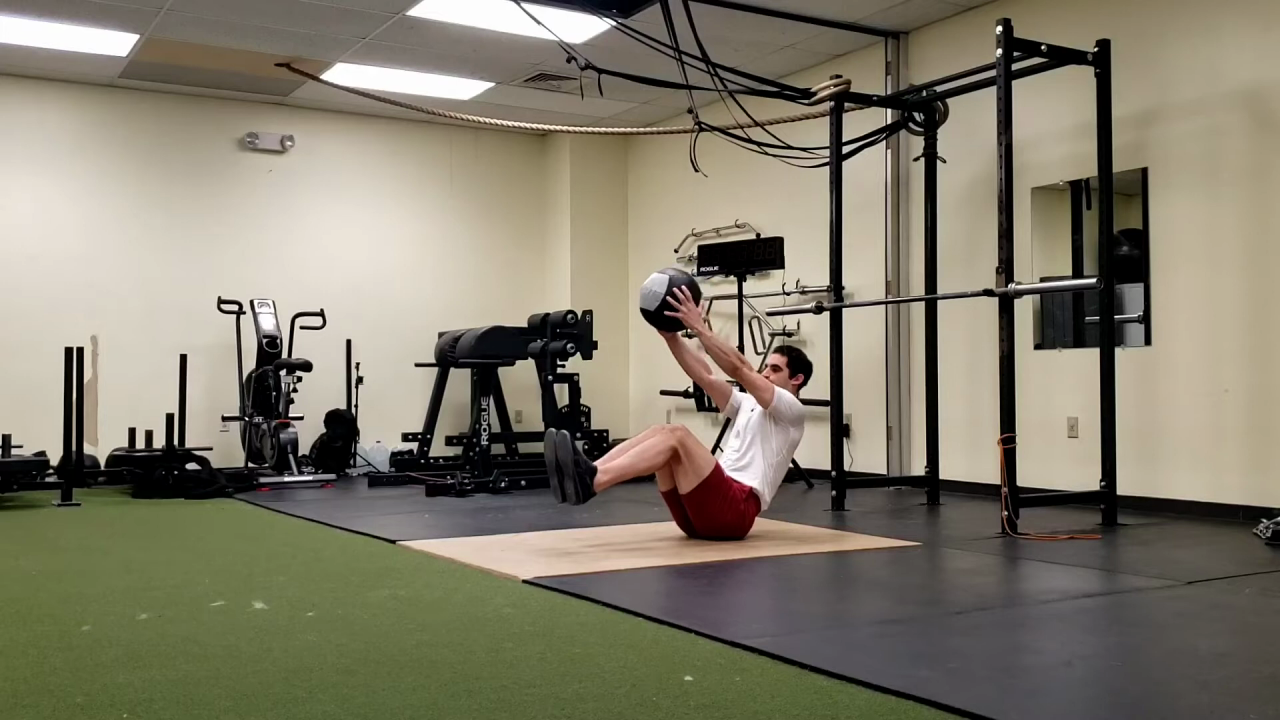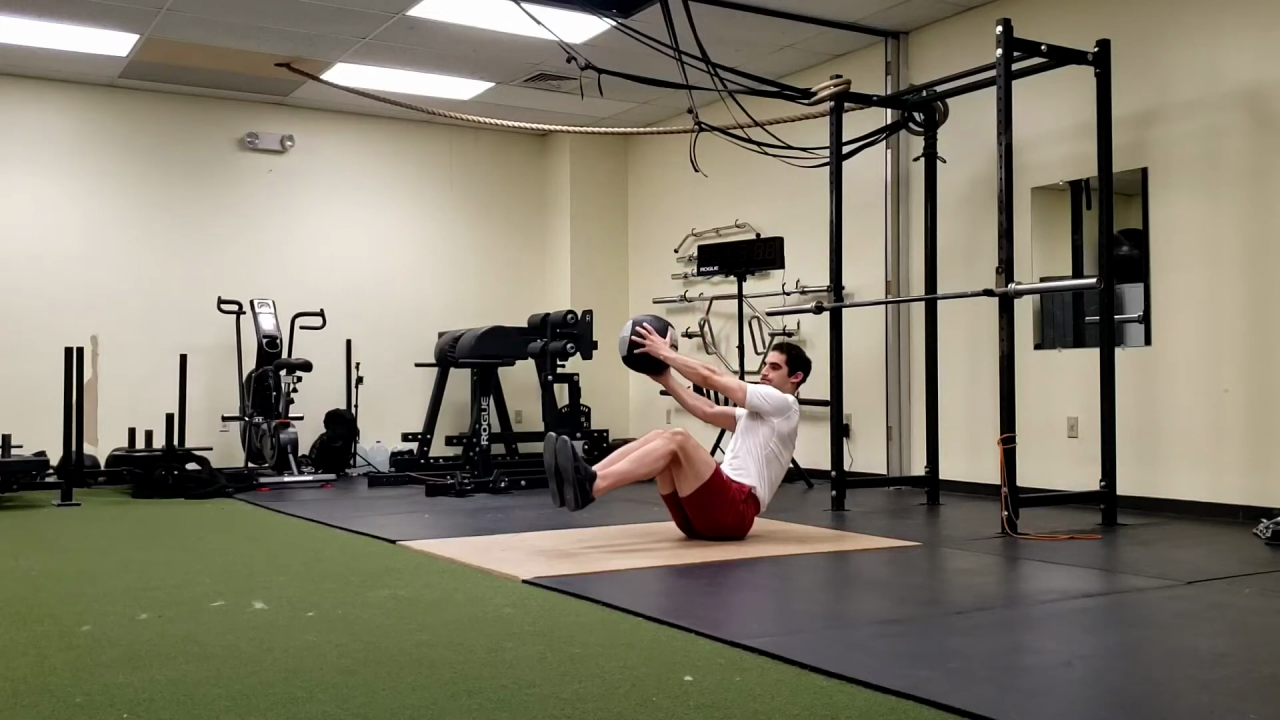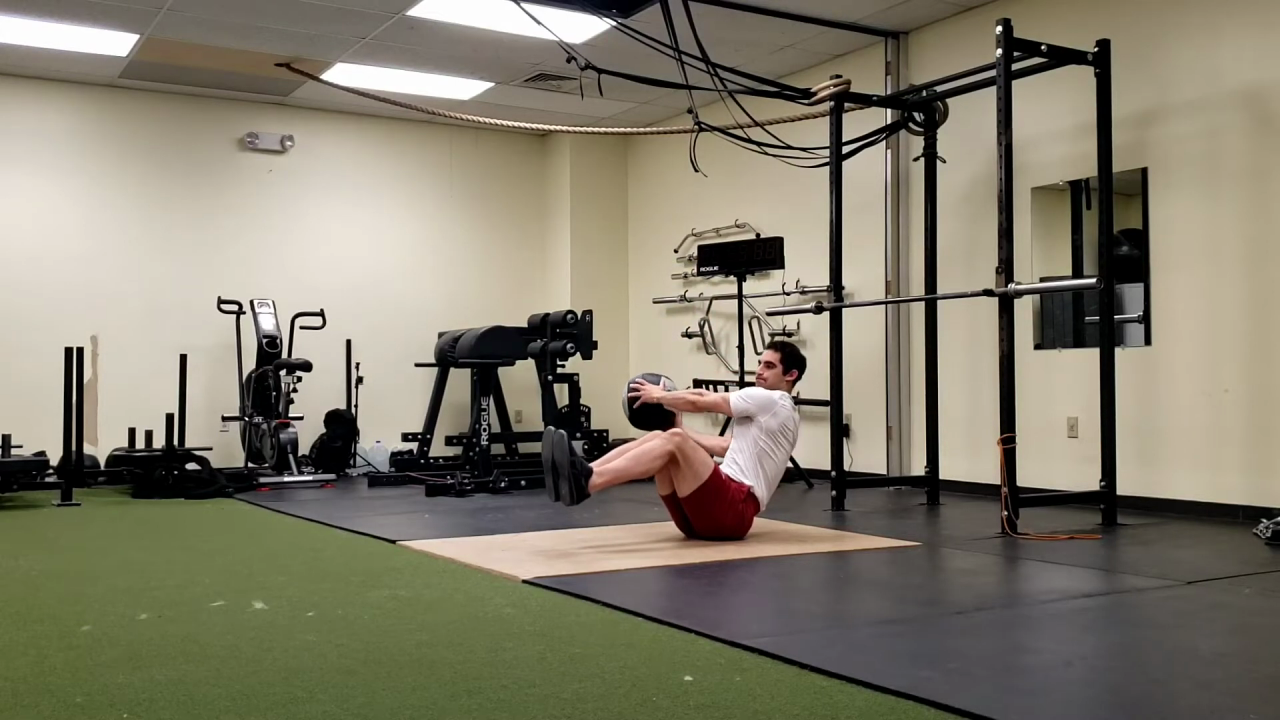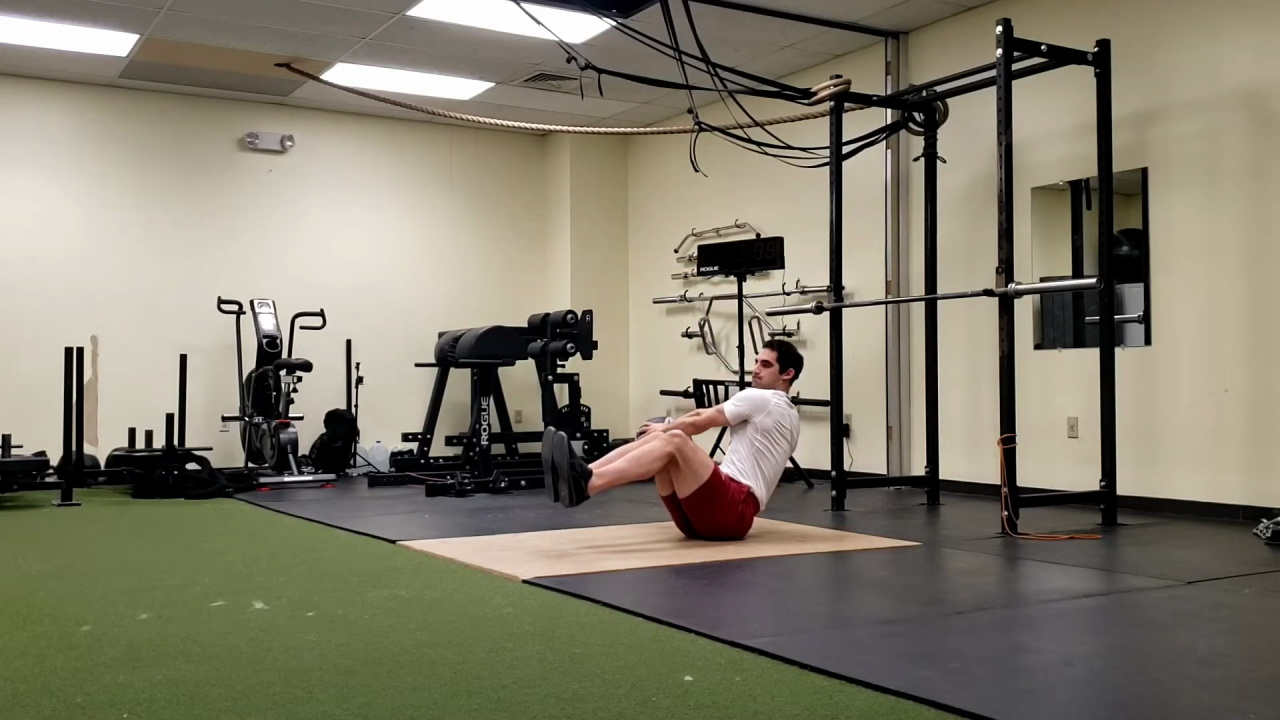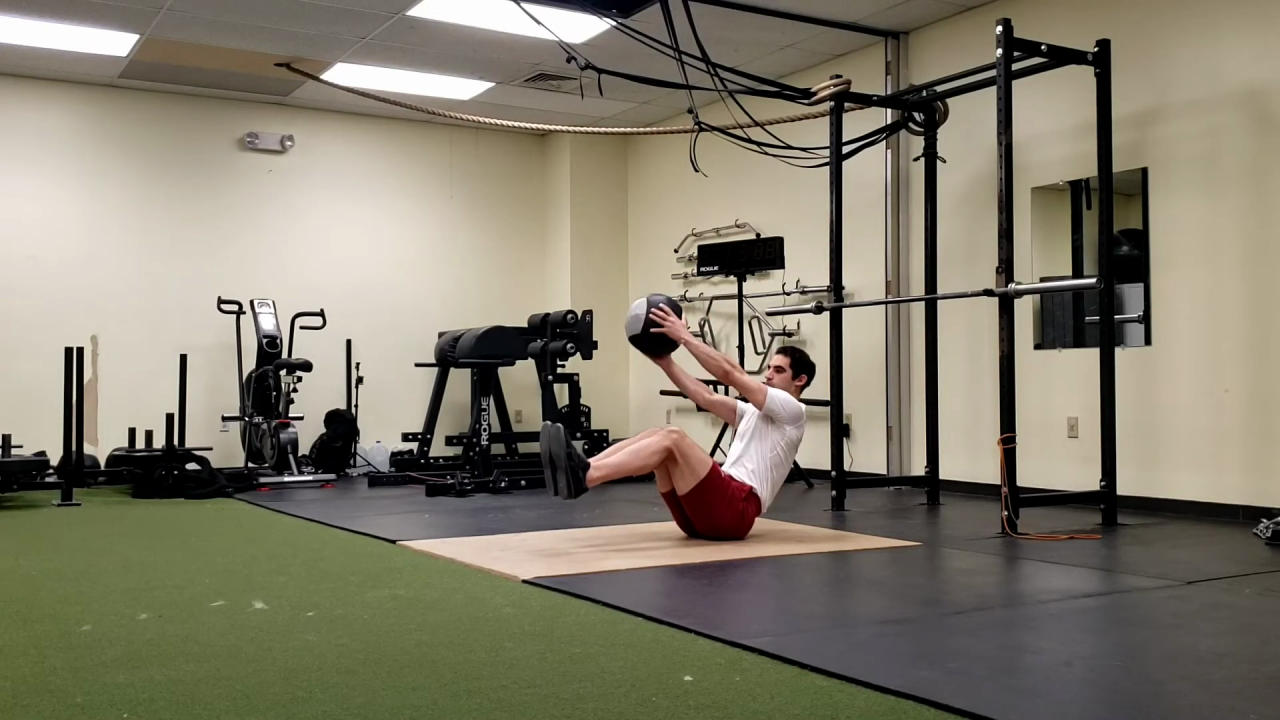
dt=1s
person 1, frame 1
left shoulder: (791, 413)
right shoulder: (749, 405)
left elbow: (739, 369)
right elbow: (705, 377)
left wrist: (698, 326)
right wrist: (670, 334)
left hip: (735, 510)
right hip: (702, 510)
left knee: (676, 435)
right knee: (662, 434)
left ankle: (590, 481)
right ankle: (587, 473)
person 1, frame 2
left shoulder: (782, 405)
right shoulder: (757, 413)
left elbow: (711, 378)
right elbow: (709, 411)
left wrist: (665, 353)
right wrist: (664, 377)
left hip: (734, 511)
right hip: (705, 510)
left knee: (677, 438)
right knee: (660, 437)
left ankle: (590, 487)
right ankle: (587, 478)
person 1, frame 3
left shoulder: (771, 400)
right shoulder: (769, 411)
left elbow: (702, 400)
right elbow: (727, 448)
left wrist: (660, 396)
right wrist: (684, 433)
left hip: (732, 510)
left knee: (674, 440)
right knee: (658, 438)
left ankle: (586, 483)
right ankle: (584, 473)
person 1, frame 4
left shoulder: (762, 399)
right shoulder: (783, 415)
left elbow: (700, 421)
left wrist: (664, 428)
left hip: (733, 510)
right hip: (714, 507)
left knee: (675, 440)
right knee: (657, 440)
left ankle: (585, 484)
right ankle: (582, 475)
person 1, frame 5
left shoulder: (791, 410)
right shoulder: (756, 411)
left elbow: (729, 374)
right elbow: (707, 398)
left wrist: (684, 336)
right wrist: (664, 361)
left hip: (735, 509)
right hip: (711, 506)
left knee: (673, 437)
right knee: (658, 434)
left ankle: (583, 477)
right ankle: (581, 469)
